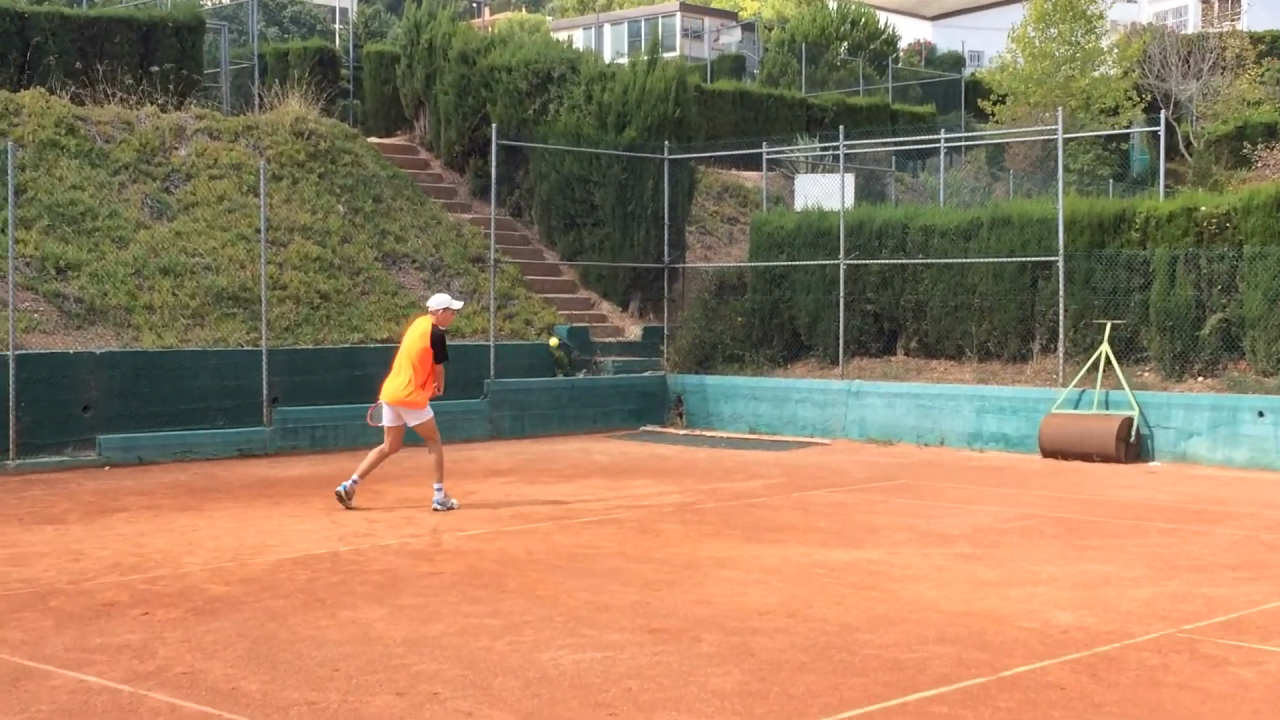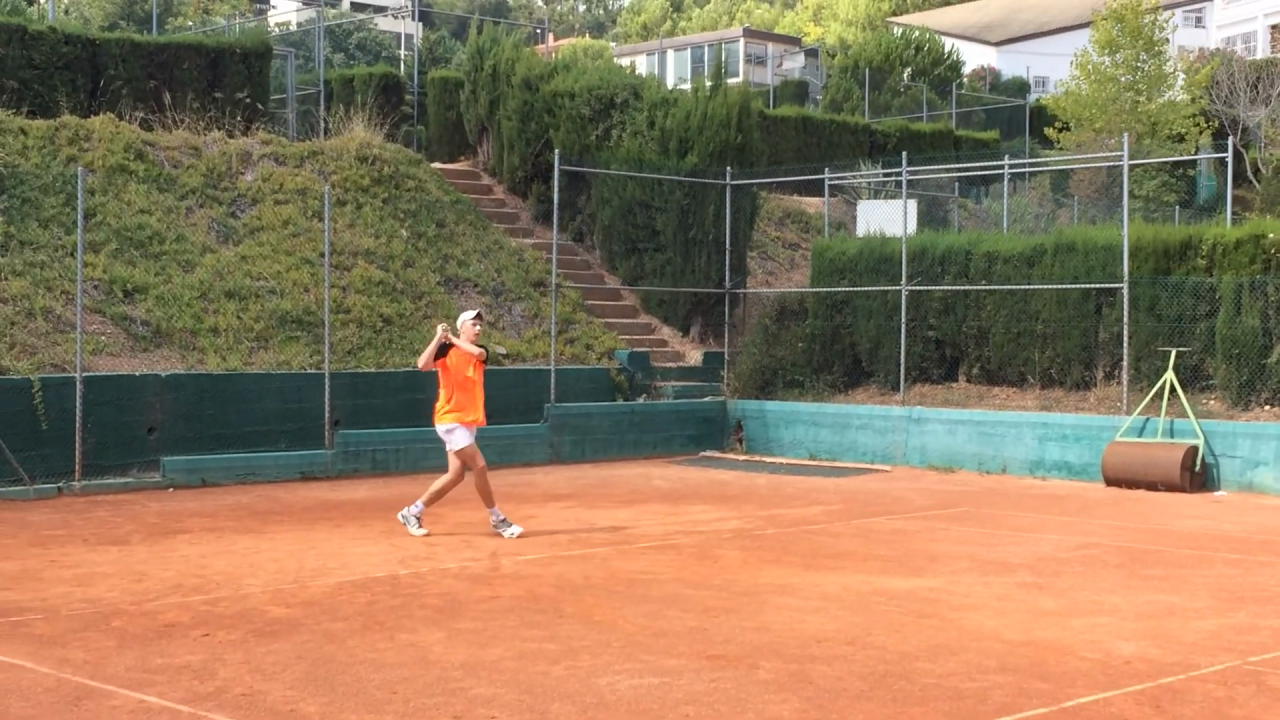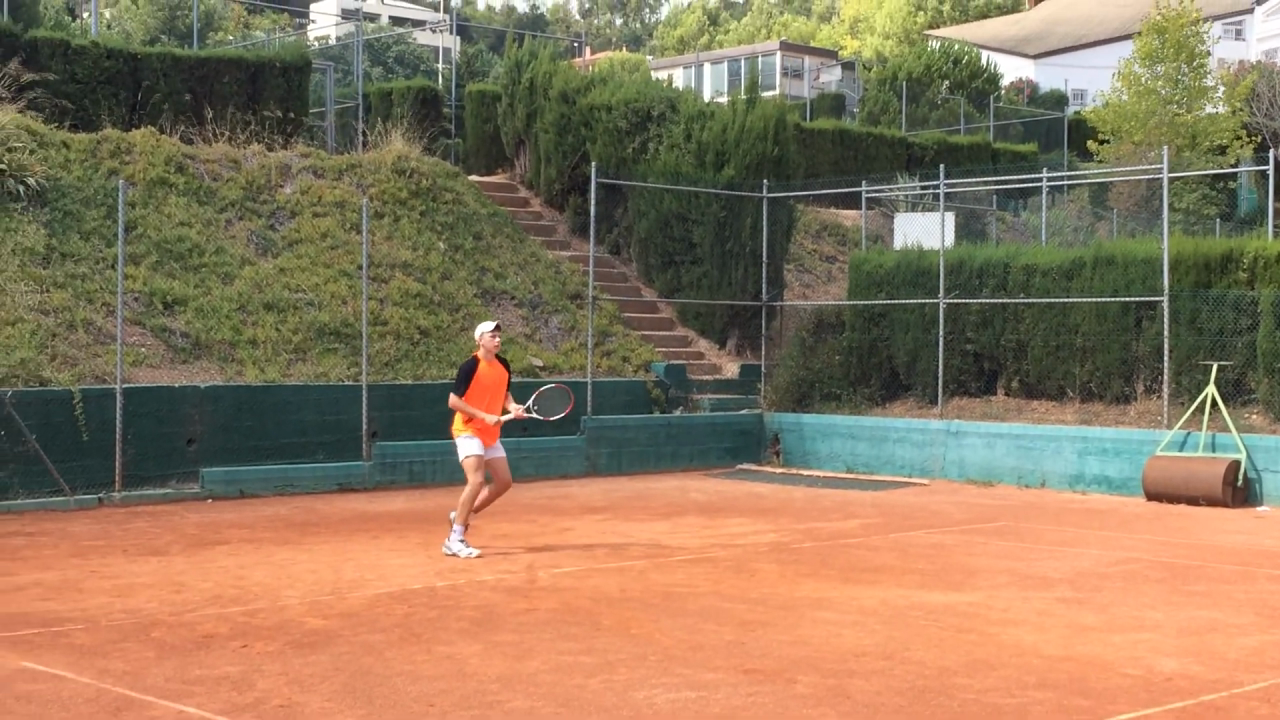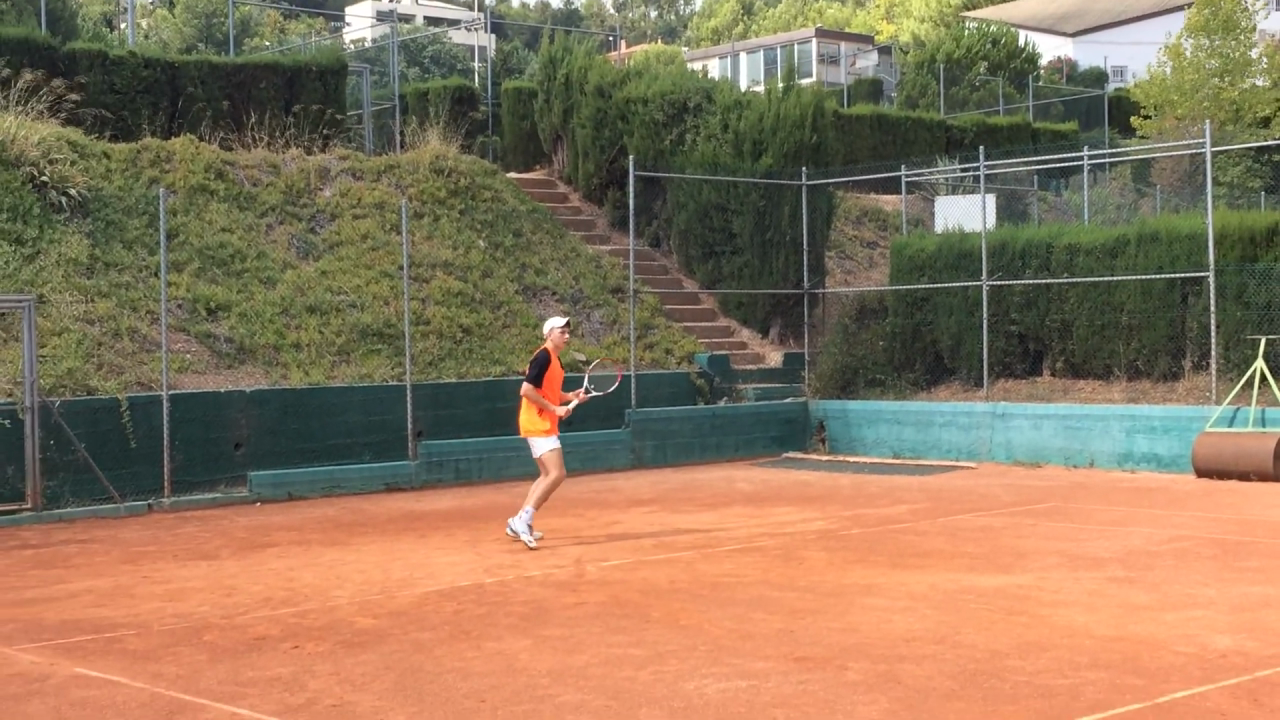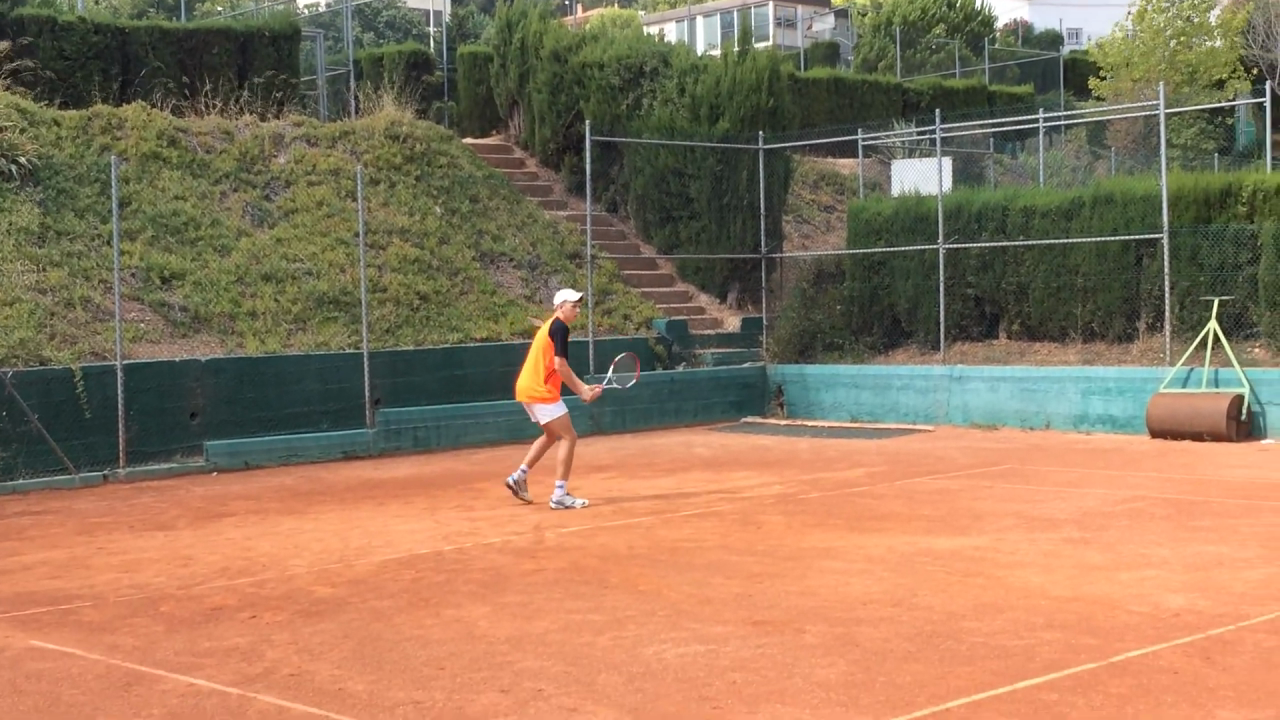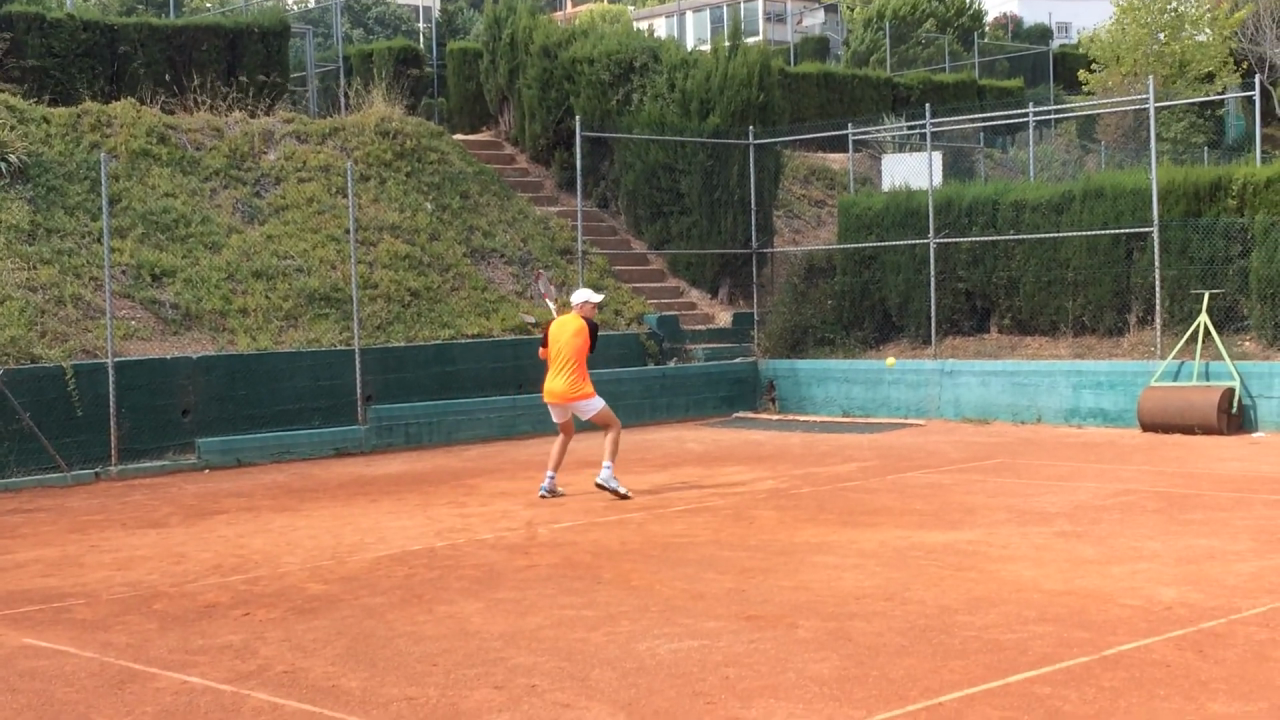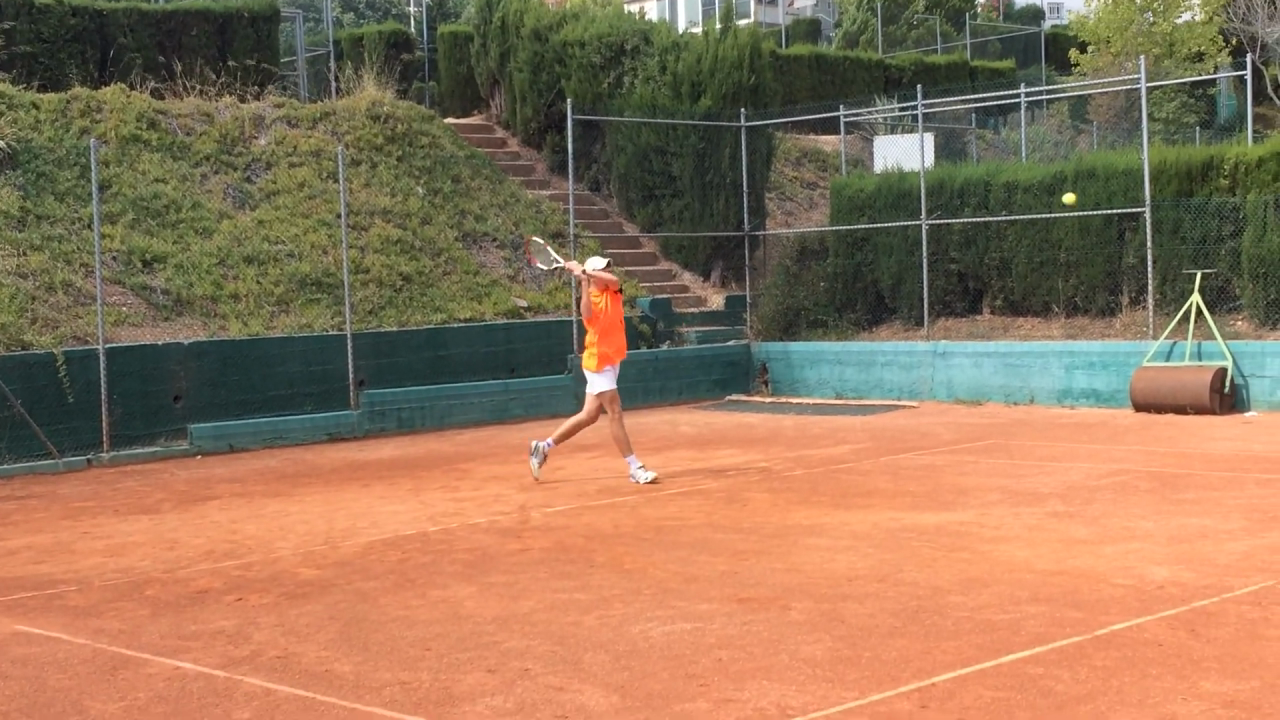
dt=0.5s
person 1, frame 1
left shoulder: (419, 324)
right shoulder: (436, 333)
right elbow: (438, 367)
left wrist: (430, 384)
right wrist: (439, 386)
left hip: (391, 393)
right hip: (409, 395)
left knee: (389, 447)
right knee: (434, 441)
left ankle: (349, 486)
right ankle: (440, 497)
person 1, frame 2
left shoulder: (481, 351)
right shoulder: (445, 348)
left elbow: (479, 354)
right elbow: (423, 365)
left wrist: (454, 340)
right wrist: (438, 338)
left hip: (466, 422)
right hip: (450, 419)
left knee: (456, 474)
right knee: (479, 466)
left ankle: (411, 513)
right ankle: (498, 519)
person 1, frame 3
left shoulder: (504, 365)
right shoulder: (469, 366)
left elbow: (505, 395)
right elbow: (453, 401)
left wrist: (513, 408)
right wrist: (484, 416)
left hip: (491, 435)
right hip: (467, 431)
left knee: (504, 482)
right knee: (476, 481)
left ankle: (460, 516)
right ankle: (455, 539)
person 1, frame 4
left shoulder: (553, 358)
right shoulder: (543, 357)
right elbow: (526, 390)
left wrist: (571, 397)
right wrist: (554, 409)
left hip: (542, 425)
right hip: (538, 426)
left knee: (550, 475)
right knee: (556, 475)
left ankle: (522, 522)
right ankle: (521, 520)
person 1, frame 5
left shoulder: (553, 326)
right shoulder: (560, 327)
left elbow: (560, 365)
right elbow: (560, 366)
left wrist: (583, 386)
right wrist: (581, 390)
left hip: (529, 388)
right hip: (540, 391)
left knee: (552, 435)
right knee: (568, 438)
left ankle: (519, 476)
right ankle: (560, 495)
person 1, frame 6
left shoulder: (554, 324)
right shoulder: (590, 327)
left elbow: (544, 354)
left hip: (551, 391)
right hip: (576, 391)
left knee: (566, 433)
right knee: (613, 426)
left ankle: (548, 484)
right ankle: (607, 474)
person 1, frame 7
left shoulder: (613, 288)
right shoulder: (586, 294)
left elbow: (613, 279)
right elbow: (589, 318)
left wrist: (585, 271)
right wrist: (584, 281)
left hip: (612, 360)
right hip: (598, 362)
left knee: (588, 415)
right knee: (615, 412)
left ankle: (543, 447)
right ankle: (634, 467)
